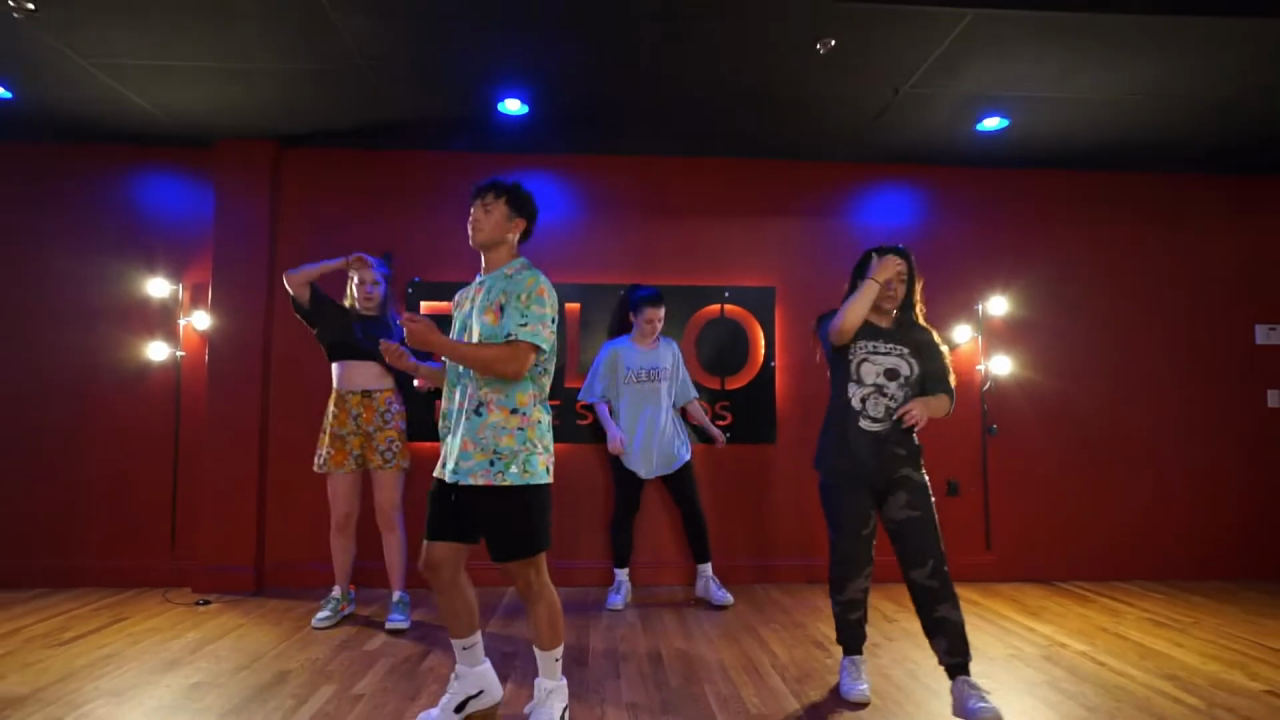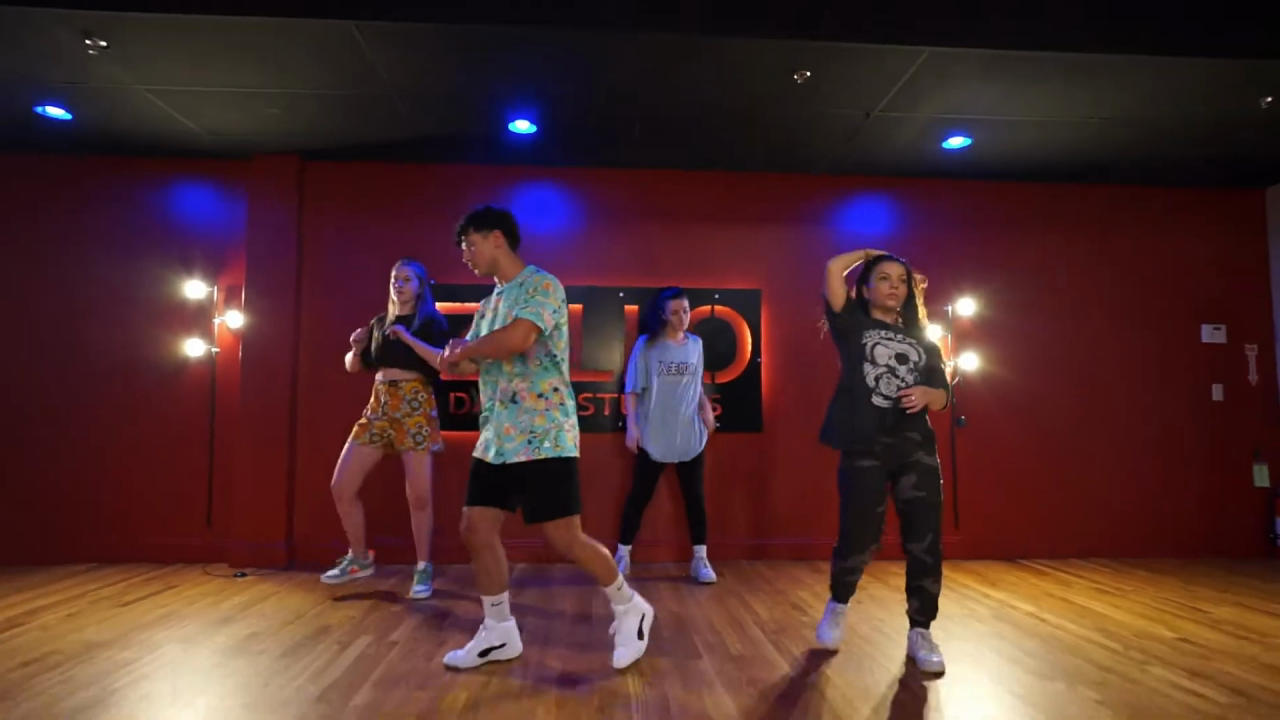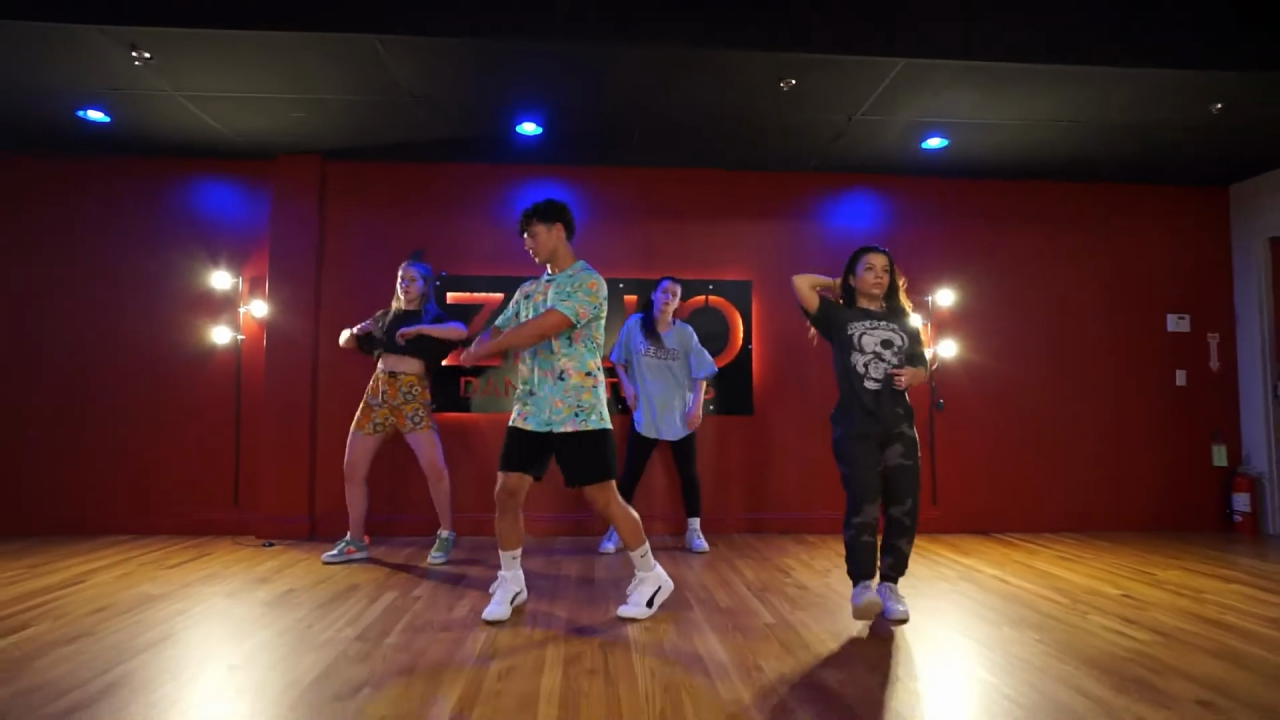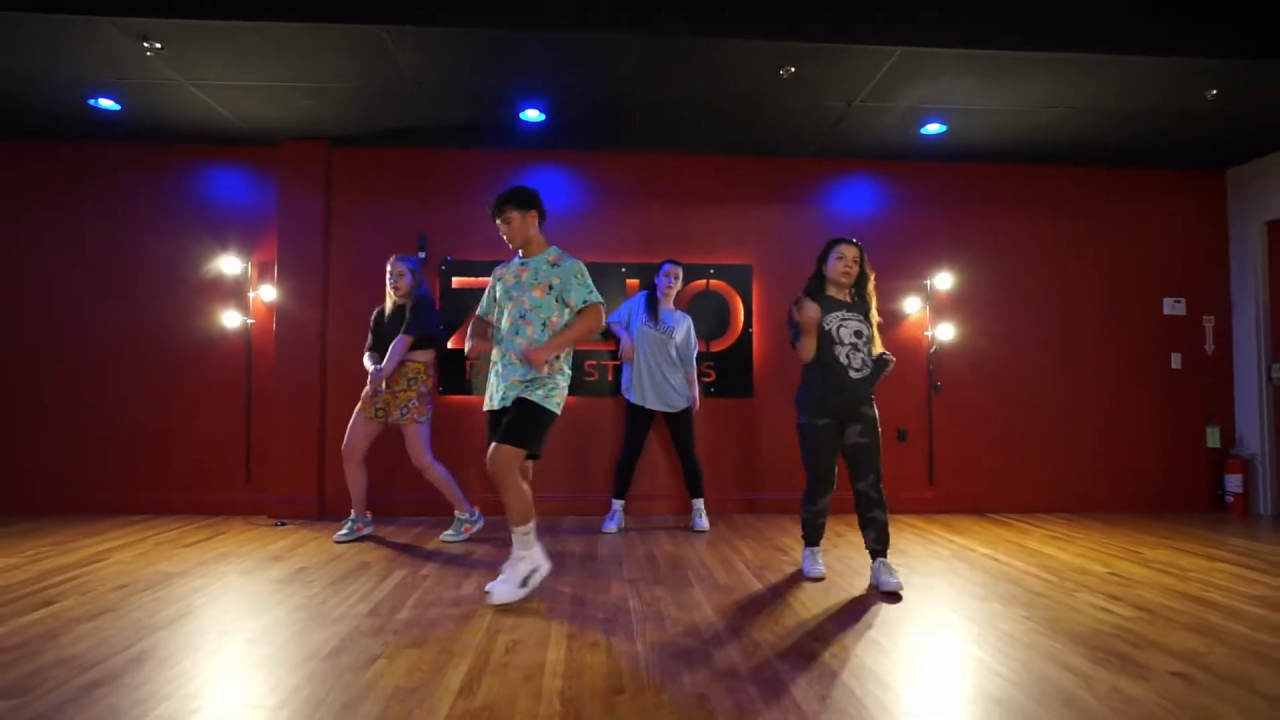
dt=0.4s
person 1, frame 1
left shoulder: (532, 285)
right shoulder: (467, 295)
left elbow: (514, 363)
left wrist: (437, 342)
right wrist: (412, 364)
left hip: (513, 457)
right hip: (458, 457)
left knee: (529, 576)
right knee: (439, 564)
person 1, frame 2
left shoulder: (542, 286)
right shoulder: (489, 304)
left elbow: (515, 340)
right elbow: (467, 360)
left wrist: (466, 349)
right wrist: (457, 356)
left hip: (544, 435)
right hip: (497, 437)
left knee: (564, 538)
right knee: (476, 529)
left ankle: (630, 611)
right ankle: (499, 631)
person 1, frame 3
left shoulder: (589, 282)
right shoulder: (528, 289)
left elbow: (544, 327)
right elbow: (498, 331)
left wrist: (484, 349)
right wrist: (479, 345)
left hip: (580, 410)
right hip: (530, 411)
left knee: (604, 499)
right knee: (507, 493)
left ankle: (651, 577)
right ankle: (510, 582)
person 1, frame 4
left shoulder: (566, 267)
right shoulder: (502, 274)
left elbow: (595, 315)
right elbow: (482, 322)
left wrist: (552, 346)
right wrist: (475, 340)
left hip: (541, 386)
right hip: (501, 388)
left knee: (500, 462)
right knee: (515, 474)
left ankle: (528, 556)
right ankle: (524, 561)
person 2, frame 1
left shoulder: (920, 338)
right shoulder: (837, 326)
left elbow: (944, 396)
right elbow: (843, 327)
left wrist: (924, 407)
right wrist: (875, 278)
left hip: (901, 467)
right hip: (845, 469)
left knee: (928, 567)
right knee: (850, 569)
right ankle: (852, 662)
person 2, frame 2
left shoulder: (920, 336)
right shoulder: (851, 325)
left elbow: (942, 394)
right elbow: (833, 270)
left wrist: (925, 395)
right wrist: (868, 255)
left hip: (916, 448)
right hip: (864, 448)
left knee: (925, 541)
right knee: (859, 537)
left ankle: (920, 632)
right ankle: (837, 607)
person 2, frame 3
left shoulder: (902, 319)
right shoulder: (838, 317)
left elbow: (921, 368)
right elbow: (798, 283)
left wrist: (910, 375)
right wrist: (832, 285)
left hip: (898, 424)
right hip: (854, 424)
left knee: (904, 506)
right knee: (863, 502)
left ankle: (889, 585)
right ankle: (863, 587)
person 2, frame 4
left shoulder: (862, 308)
right shoulder: (810, 307)
right elbow: (805, 355)
left wrist: (882, 359)
right wrist: (807, 326)
left hip: (860, 406)
right hip: (819, 409)
left knee: (869, 482)
right knee: (820, 481)
right ankle: (812, 549)
person 3, frame 1
left shoulder: (397, 328)
right shoulder: (336, 317)
left elbow: (416, 375)
right elbow: (293, 280)
right wrist: (344, 261)
left hip: (386, 416)
right hip: (342, 416)
left knee: (388, 514)
right knee: (342, 517)
person 3, frame 2
left shoulder: (432, 322)
right shoulder: (379, 324)
left elbow: (446, 364)
right elbow: (352, 366)
left wrist: (408, 338)
right wrist: (356, 347)
left hip: (416, 407)
right hip: (378, 407)
left knee: (419, 495)
right knee: (341, 487)
left ankle: (423, 569)
right ankle: (358, 557)
person 3, frame 3
left shoulder: (432, 317)
right shoulder: (384, 317)
left elbow: (461, 330)
right elbow: (344, 342)
left wrist: (418, 329)
right wrist: (355, 332)
left hip: (413, 396)
right hip: (377, 394)
left knee: (436, 468)
right knee: (353, 470)
left ankle: (446, 535)
right ankle: (356, 541)
person 3, frame 4
left shoulder: (422, 303)
right shoulder: (381, 313)
left elbow: (403, 341)
right elbow: (371, 353)
left wrist: (382, 372)
right wrist: (374, 370)
left hip: (414, 384)
right hip: (383, 383)
left knee: (422, 460)
right knee: (351, 451)
left ankle: (467, 514)
right ankle: (359, 519)
person 4, frame 1
left shoulder: (671, 349)
right shoulder: (613, 351)
left elbow: (685, 395)
right elbow: (598, 396)
left wrist: (708, 425)
right wrist: (610, 429)
left hip: (672, 445)
right hip: (630, 448)
left knee: (692, 509)
right knee: (625, 513)
left ankle: (706, 579)
right ankle: (621, 582)
person 4, frame 2
left shoulder: (696, 344)
right shoulder: (647, 345)
right elbow: (633, 388)
left wrist: (705, 406)
right wrist: (631, 425)
left hip: (691, 435)
right hip: (653, 435)
left knee: (695, 496)
right knee: (640, 495)
left ankle: (700, 559)
right ankle: (623, 556)
person 4, frame 3
left shoulder: (686, 333)
right shoulder: (634, 324)
left elbow: (701, 372)
right elbow: (619, 360)
left wrist: (697, 405)
right wrist: (627, 386)
left hip: (679, 416)
right hip: (644, 414)
left knee: (688, 473)
right knee: (631, 472)
left ankle: (694, 530)
right ankle: (615, 529)
person 4, frame 4
left shoulder: (684, 320)
right shoulder: (640, 301)
left elbow: (689, 360)
right elbow: (614, 321)
left wrist: (695, 389)
right wrist: (625, 336)
left hip: (676, 394)
right hip: (639, 391)
left knee: (687, 452)
right knee: (630, 451)
left ankle: (699, 510)
right ankle: (617, 510)
